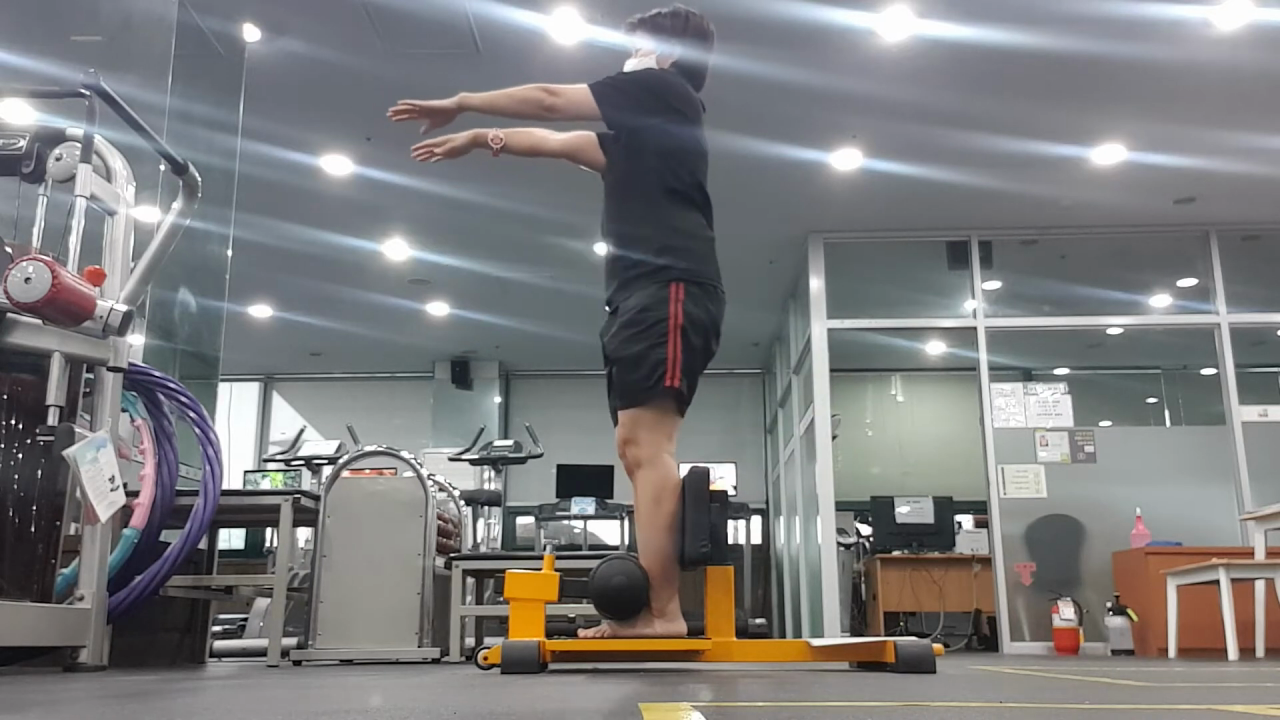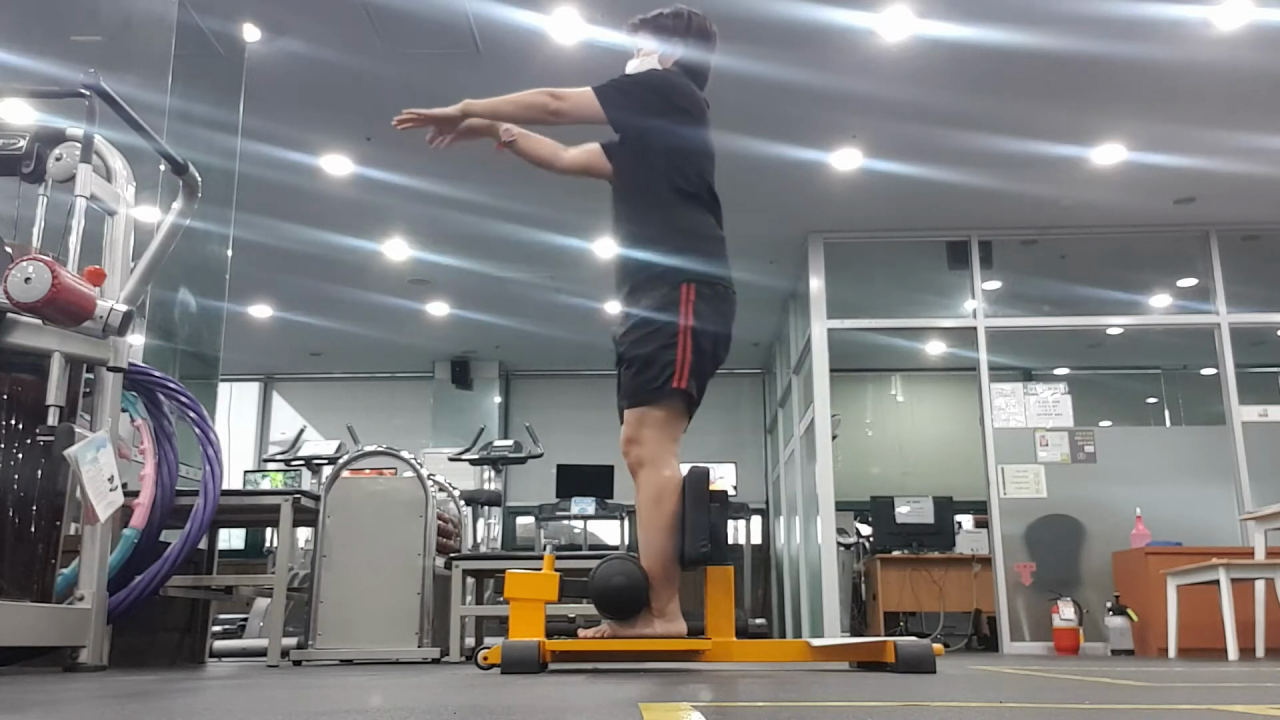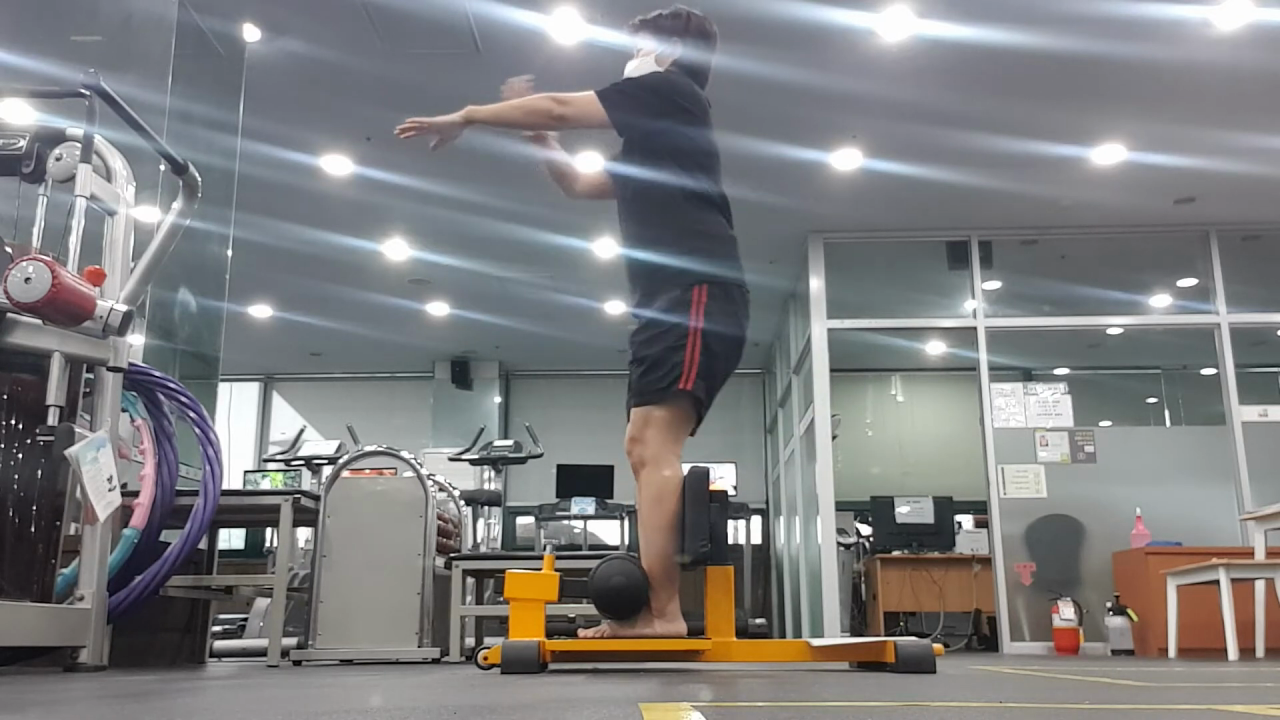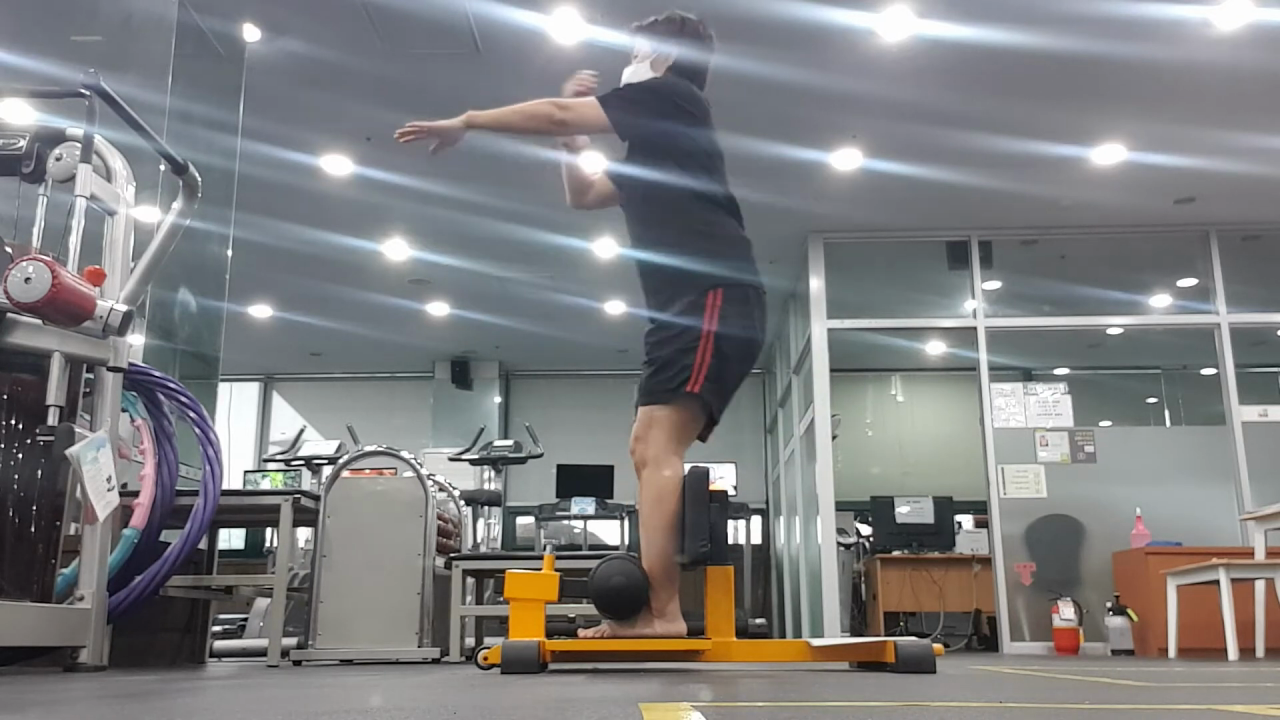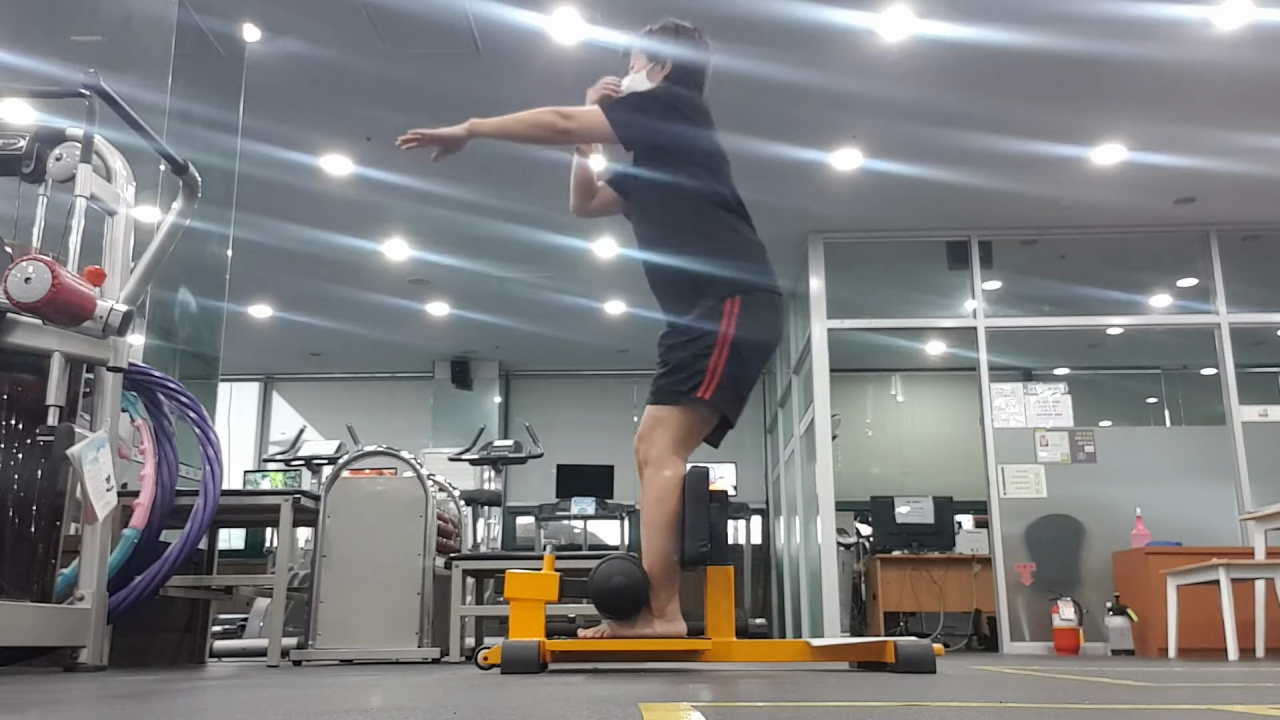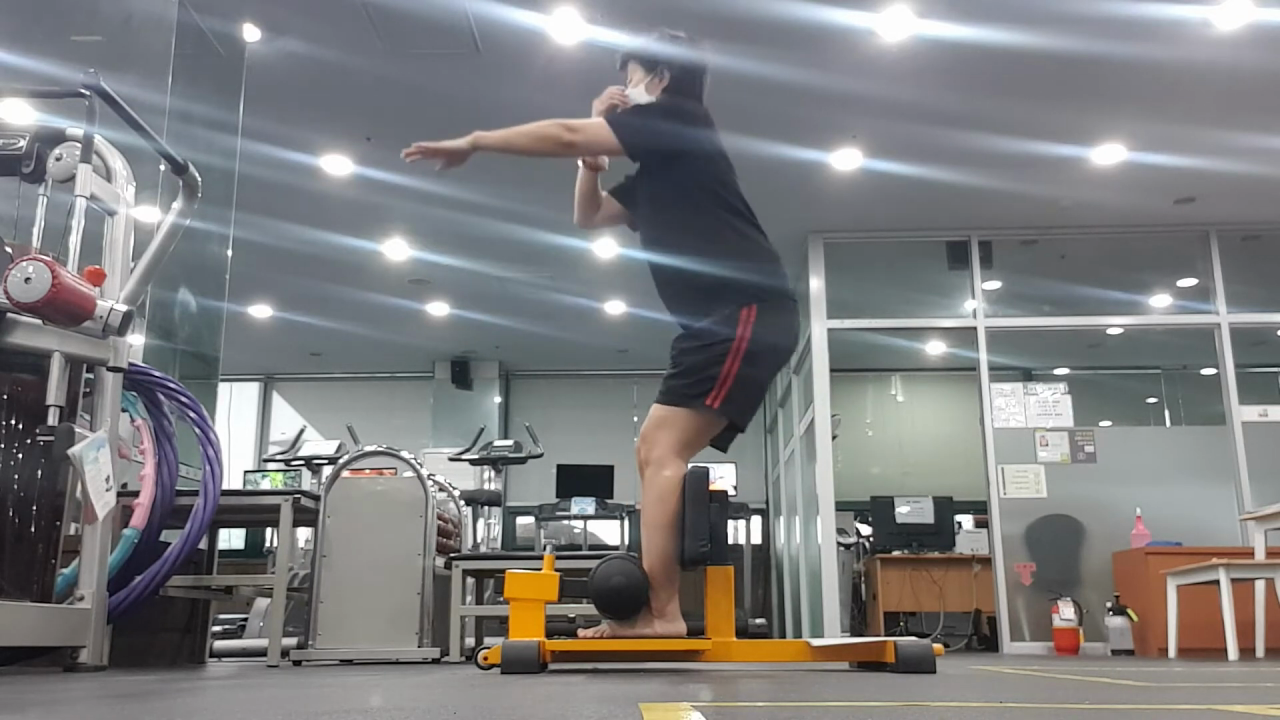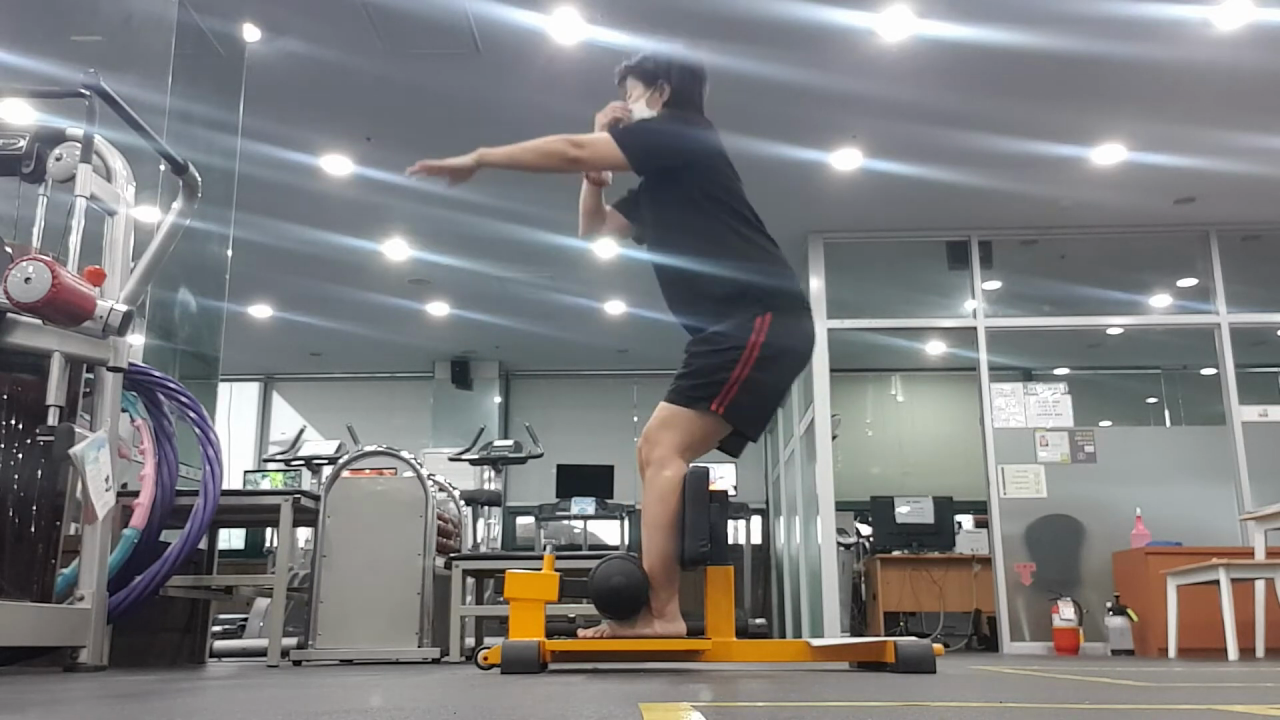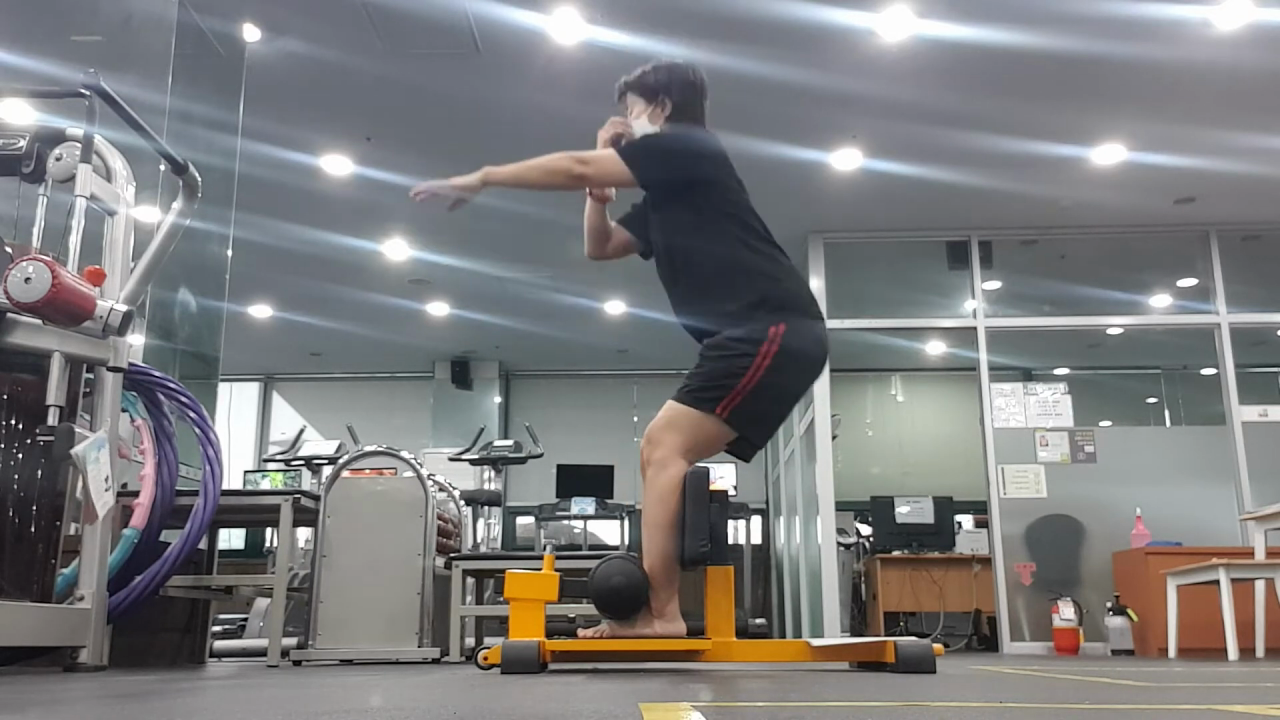
dt=0.1s
person 1, frame 1
left shoulder: (663, 93)
right shoulder: (642, 134)
left elbow: (550, 102)
right elbow: (560, 144)
left wrist: (458, 104)
right wrist: (477, 139)
left hip: (667, 289)
right hip: (642, 297)
left knee: (646, 445)
right knee: (637, 448)
left ankle: (661, 612)
right ankle: (653, 609)
person 1, frame 2
left shoulder: (667, 91)
right shoulder: (644, 138)
left elbow: (556, 103)
right elbow: (569, 158)
left wrist: (461, 108)
right wrist: (496, 131)
left hip: (681, 293)
right hip: (659, 300)
left knee: (649, 444)
right knee: (641, 448)
left ankle: (660, 612)
right ankle: (654, 609)
person 1, frame 3
left shoulder: (670, 93)
right shoulder: (650, 142)
left elbow: (563, 108)
right elbow: (580, 184)
left wrist: (467, 116)
right wrist: (535, 133)
left hip: (693, 295)
right hip: (672, 300)
left knee: (652, 443)
right knee: (646, 448)
left ankle: (662, 612)
right ankle: (655, 609)
person 1, frame 4
left shoulder: (672, 99)
right shoulder: (650, 149)
left elbow: (557, 114)
right elbow: (582, 197)
left wrist: (464, 121)
right wrist: (574, 135)
left hip: (711, 299)
right hip: (692, 307)
left knee: (655, 446)
right knee: (651, 450)
left ankle: (659, 612)
right ankle: (656, 610)
person 1, frame 5
left shoulder: (674, 106)
right shoulder: (654, 157)
left elbow: (563, 123)
right elbow: (585, 203)
left wrist: (469, 129)
right wrist: (585, 143)
left hip: (726, 304)
right hip: (707, 311)
left knee: (658, 446)
right knee: (655, 451)
left ankle: (661, 612)
right ankle: (658, 609)
person 1, frame 6
left shoulder: (678, 120)
right shoulder: (654, 172)
left elbow: (566, 135)
right elbow: (588, 215)
left wrist: (470, 142)
right wrist: (593, 156)
left hip: (744, 312)
right hip: (727, 320)
left knee: (661, 448)
right knee: (656, 452)
left ankle: (658, 612)
right ankle: (658, 610)
person 1, frame 7
left shoulder: (683, 132)
right shoulder: (660, 184)
left elbow: (572, 151)
right elbow: (594, 228)
left wrist: (477, 159)
right wrist: (597, 167)
left hip: (757, 319)
right hip: (741, 326)
left knee: (662, 446)
right knee: (658, 453)
left ankle: (659, 613)
right ankle: (658, 608)
person 1, frame 8
left shoulder: (687, 149)
right shoulder: (664, 197)
left elbow: (573, 168)
right elbow: (599, 245)
left wrist: (479, 179)
right wrist: (600, 175)
left hip: (772, 330)
right hip: (761, 337)
left knee: (663, 445)
right knee: (662, 453)
left ankle: (658, 614)
right ankle: (660, 609)
